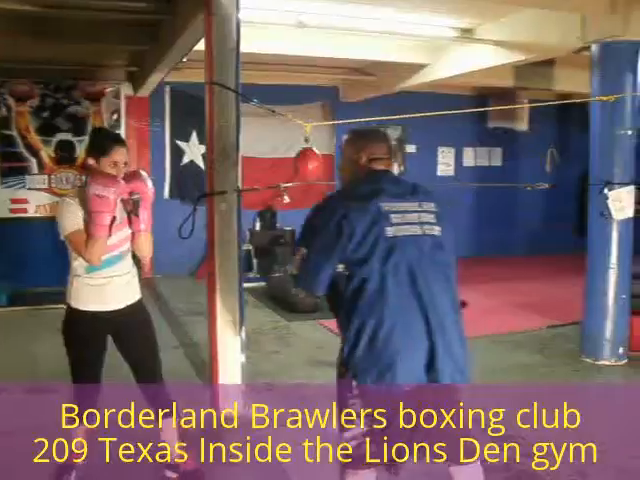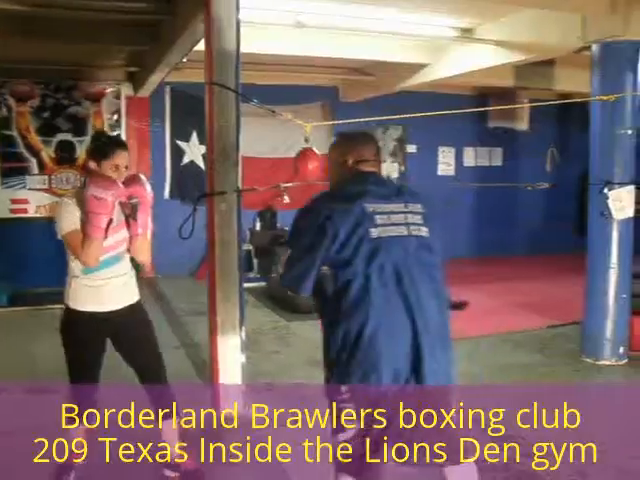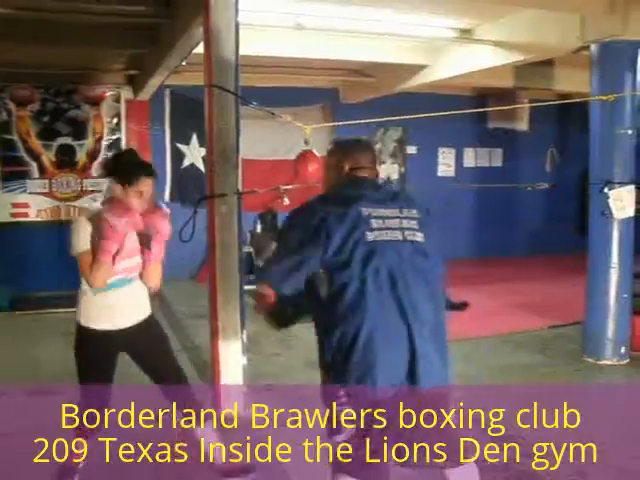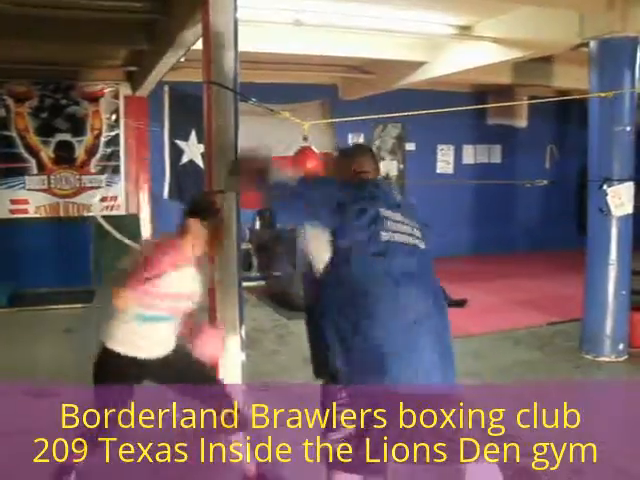
dt=0.2s
person 1, frame 1
left shoulder: (341, 207)
right shoulder: (427, 201)
left elbow: (311, 283)
left wrist: (347, 276)
left hip: (379, 351)
right hip: (442, 345)
person 1, frame 2
left shoulder: (326, 210)
right shoulder: (415, 203)
left elbow: (297, 283)
left wrist: (332, 280)
left hip: (367, 351)
right hip: (429, 344)
person 1, frame 3
left shoulder: (320, 213)
right shoulder: (413, 210)
left elbow: (269, 287)
left wrist: (278, 316)
left hip: (361, 356)
right hip: (426, 348)
person 1, frame 4
left shoulder: (338, 199)
right shoulder: (405, 212)
left elbow: (263, 181)
left wrist: (252, 169)
left hip: (369, 355)
right hip: (430, 353)
person 2, frame 1
left shoulder: (127, 199)
right shoulder: (70, 206)
left elbow: (145, 253)
right elbow: (92, 256)
left wrist: (141, 207)
right wrist: (102, 210)
left hip: (128, 306)
right hip: (86, 312)
left knee: (153, 383)
right knee: (85, 392)
person 2, frame 2
left shoulder: (126, 201)
right shoulder: (69, 207)
left elbow: (143, 257)
right elbow: (88, 258)
left wrist: (140, 211)
right wrist: (99, 211)
left hip: (127, 307)
right hip: (84, 314)
left knee: (157, 382)
right knee: (83, 393)
person 2, frame 3
left shoulder: (145, 225)
right shoulder: (86, 225)
left elbow: (153, 282)
right elbow: (95, 280)
left wrist: (154, 241)
right wrist: (112, 236)
left hip: (139, 323)
right hip: (97, 330)
left knee: (180, 390)
right knee: (93, 408)
person 2, frame 4
left shoulder: (192, 270)
right shoulder: (152, 255)
left elbow: (183, 320)
right elbow: (122, 303)
left wrist: (201, 338)
right wrist: (151, 272)
left hip: (167, 353)
right hip: (121, 355)
left knee: (222, 402)
